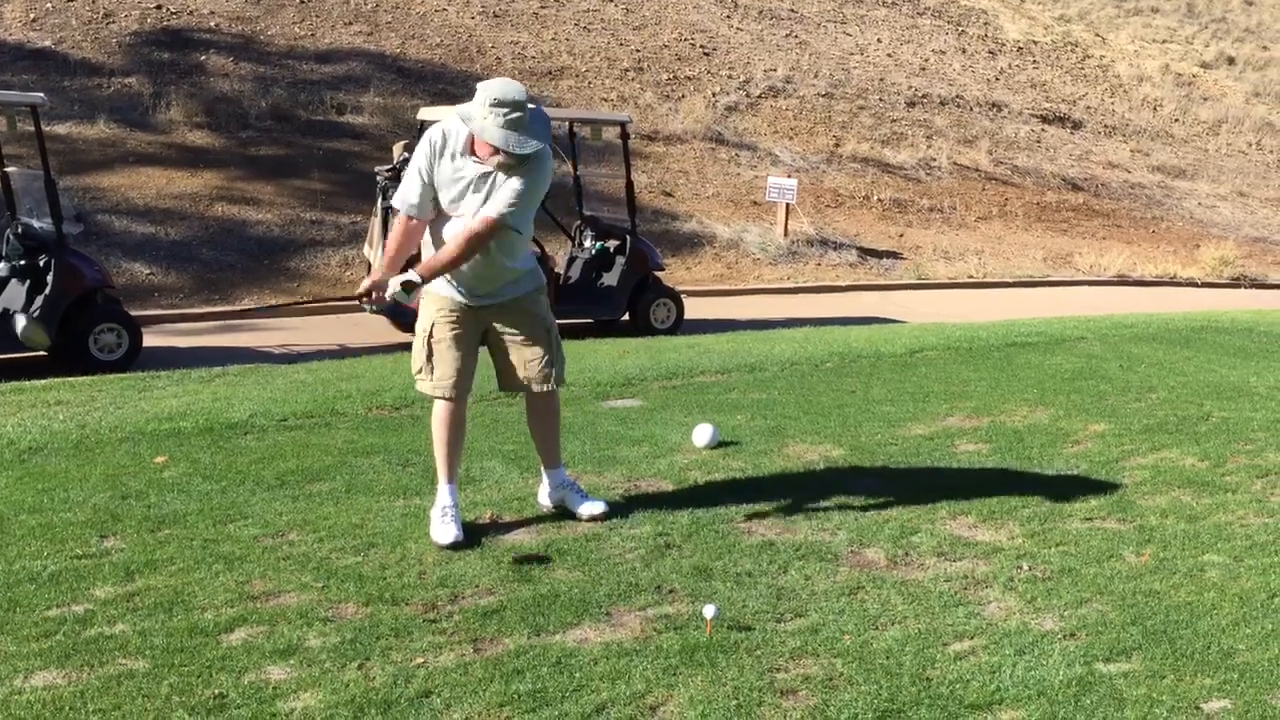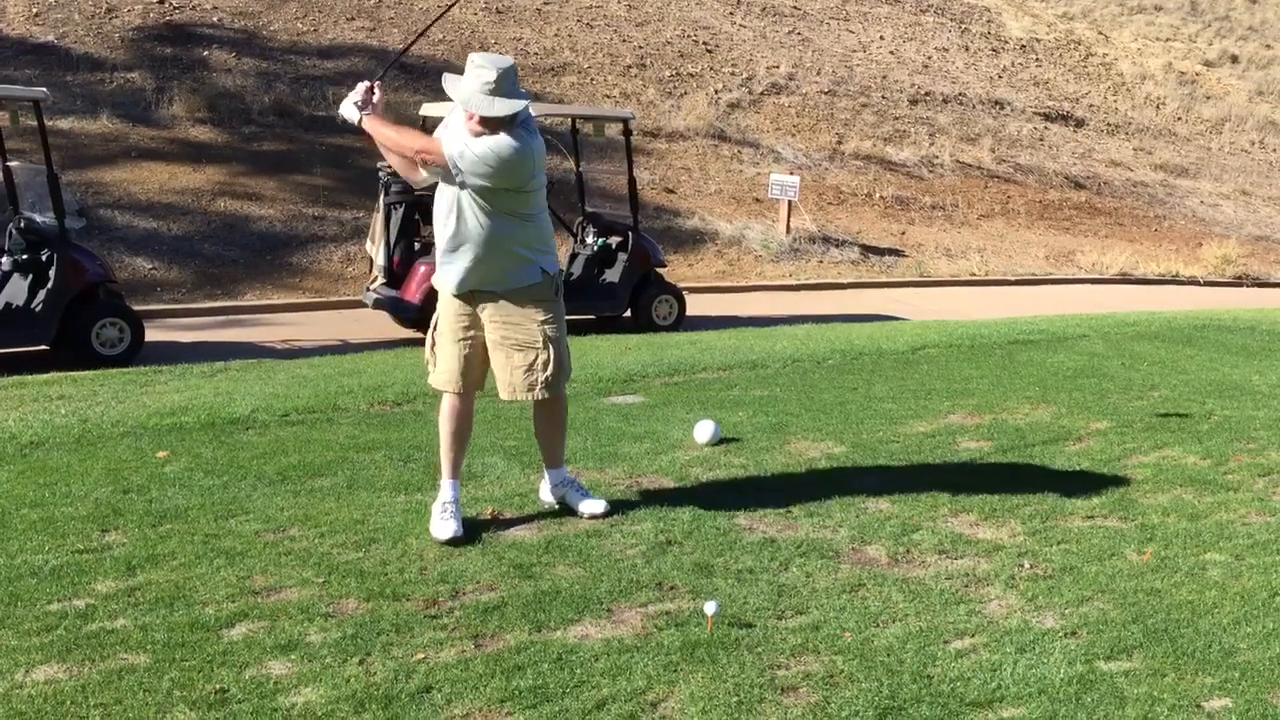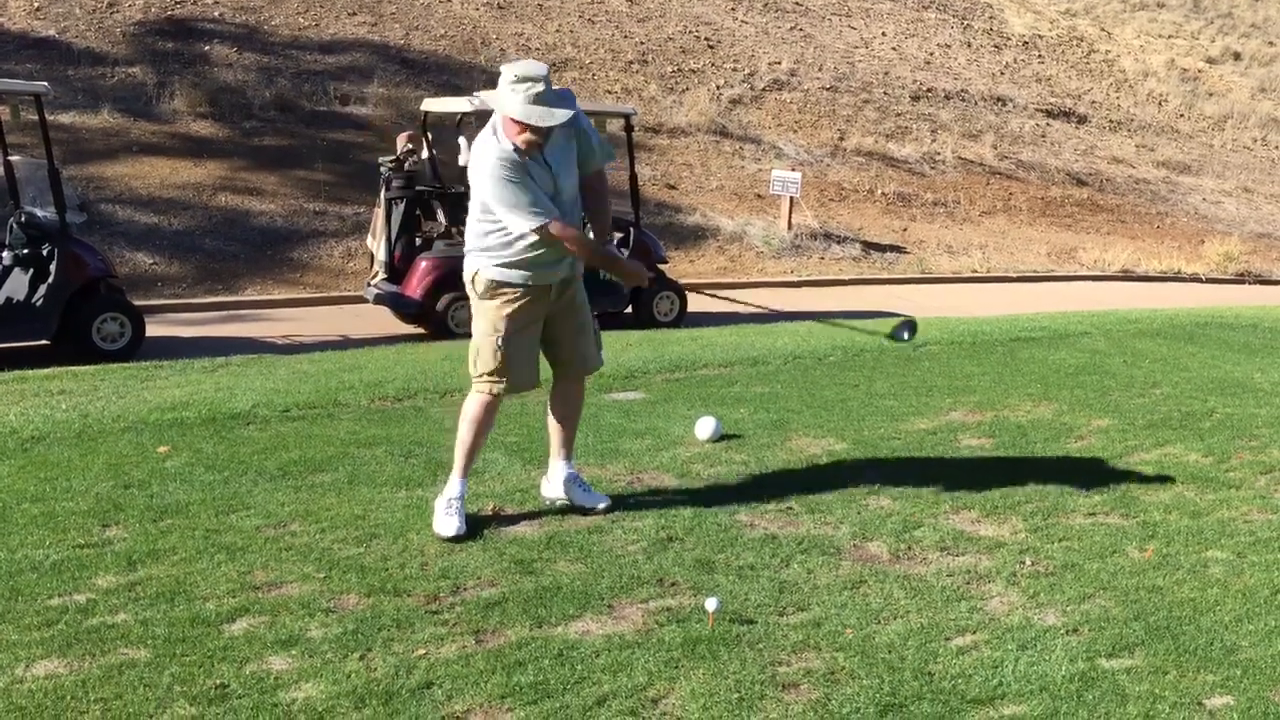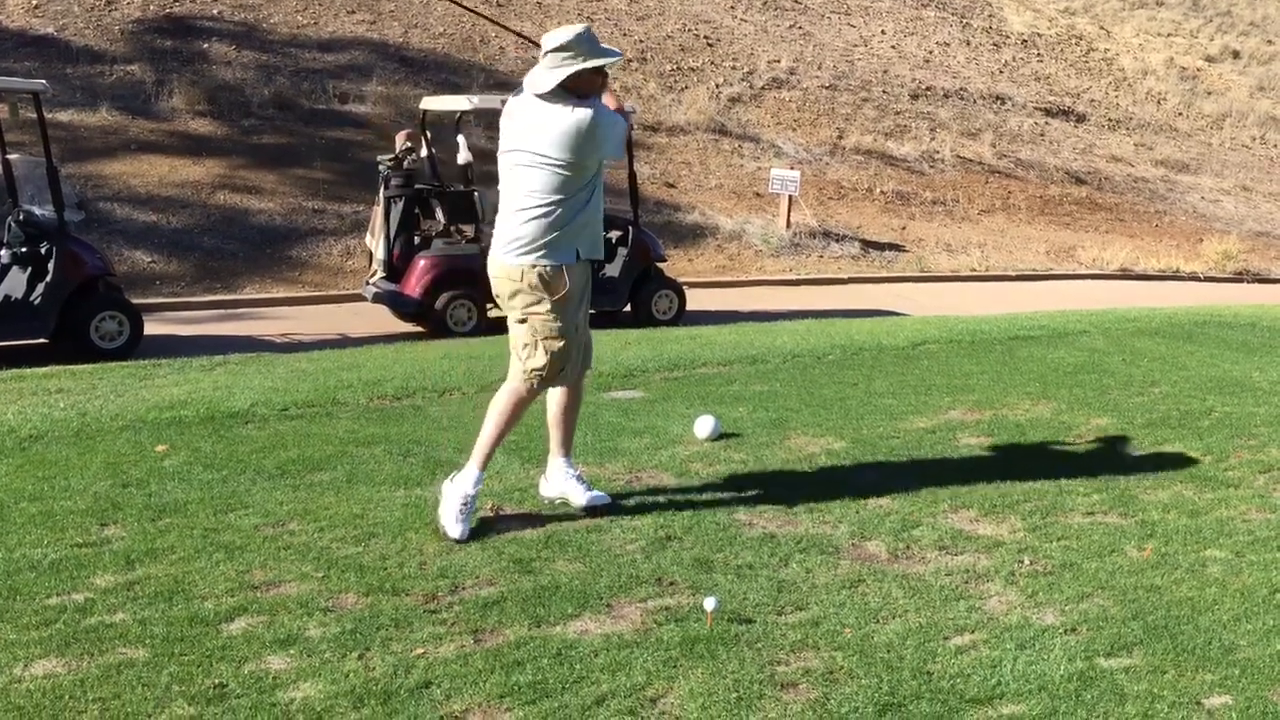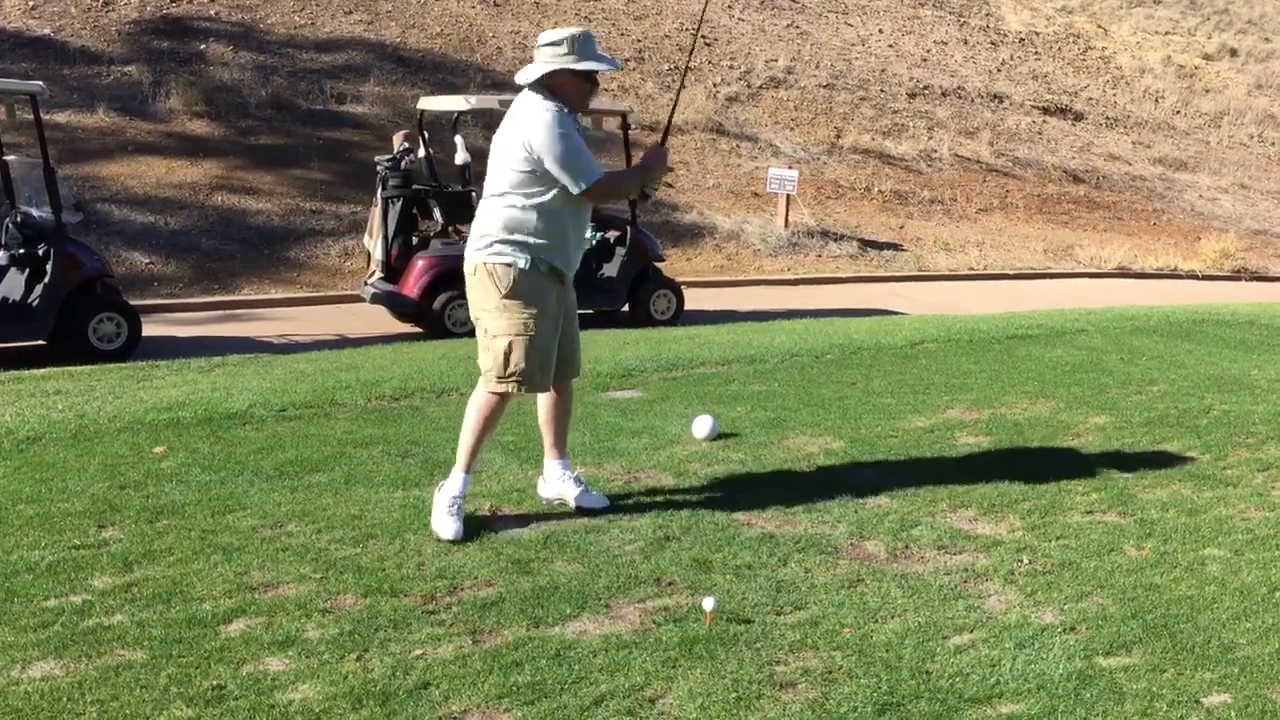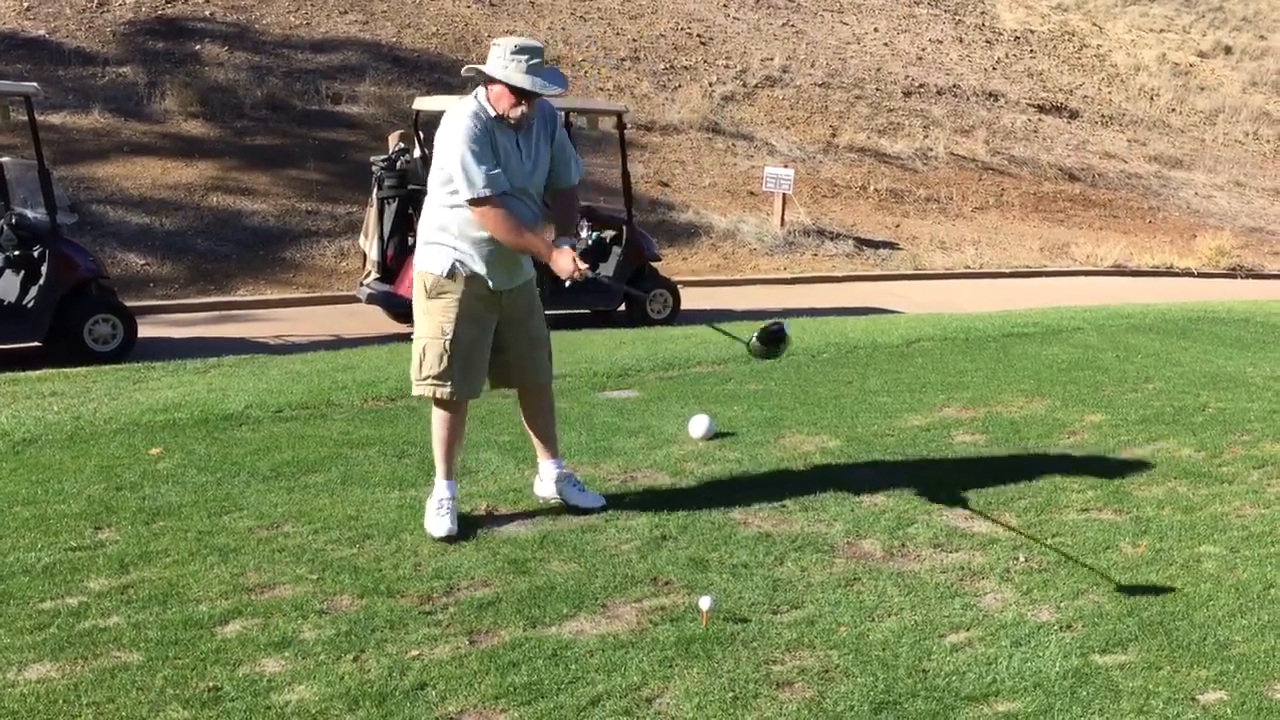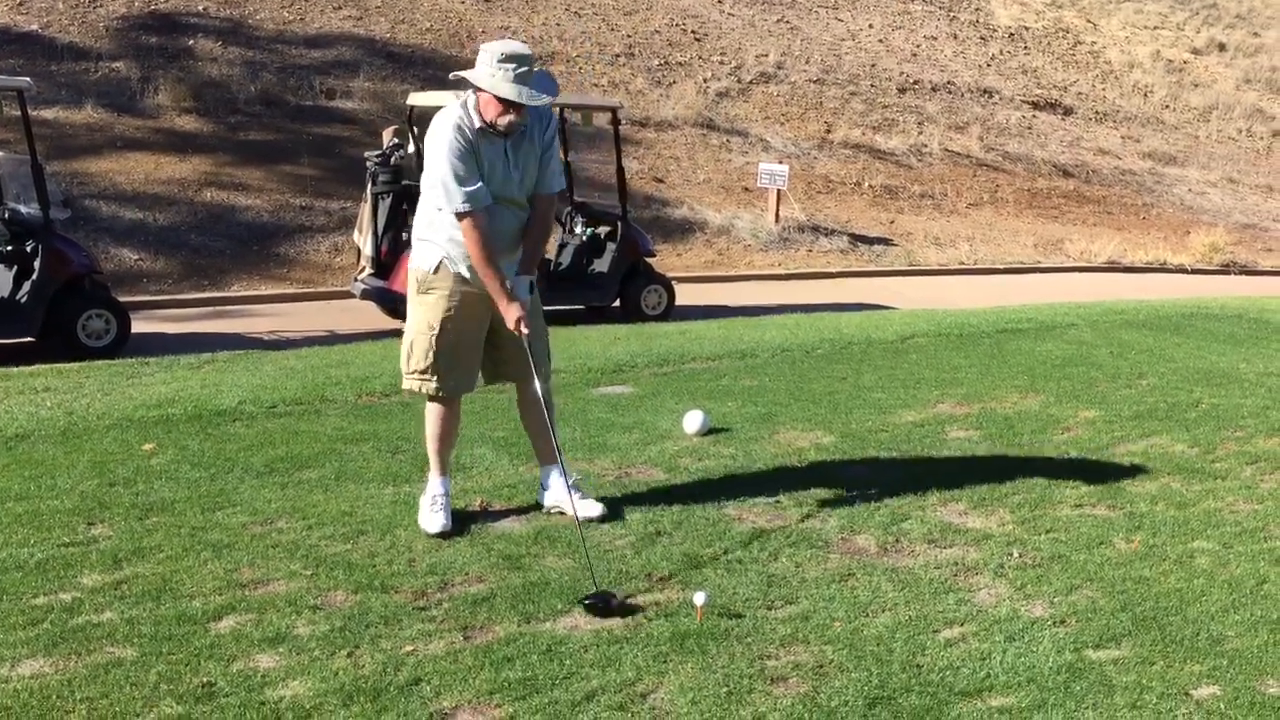
dt=0.4s
person 1, frame 1
left shoulder: (534, 159)
right shoulder: (439, 141)
left elbow: (479, 231)
right elbow: (411, 217)
left wrist: (416, 276)
right wrist: (385, 270)
left hip: (515, 287)
right hip: (447, 289)
left knee: (541, 384)
right knee: (449, 392)
left ankle: (556, 483)
right ankle: (446, 499)
person 1, frame 2
left shoulder: (514, 148)
right shoulder: (459, 121)
left elbow: (421, 148)
right elbow: (418, 172)
left wrist: (364, 117)
right wrist: (373, 118)
left hip: (523, 287)
right hip: (461, 283)
left knee: (548, 388)
right knee: (457, 388)
left ankle: (556, 480)
right ankle: (448, 494)
person 1, frame 3
left shoulder: (568, 124)
right shoulder: (491, 153)
left elbow: (594, 179)
right elbow: (551, 228)
left wrist: (600, 246)
right wrist: (615, 263)
left hip: (564, 272)
right hip: (502, 278)
left knee: (573, 371)
right knee: (491, 386)
left ankle: (560, 475)
right ankle: (454, 492)
person 1, frame 4
left shoulder: (520, 105)
right shoulder: (586, 122)
right elbow: (617, 122)
left wrist: (595, 94)
right wrist: (606, 94)
left hip: (542, 262)
right hip: (542, 268)
left knee: (570, 370)
right knee: (530, 378)
left ankle: (559, 472)
right ankle: (466, 482)
person 1, frame 5
left shoulder: (542, 108)
right shoulder: (545, 118)
left elbow: (582, 185)
right elbow: (596, 189)
left wrist: (637, 177)
right wrist: (647, 171)
left hip: (545, 265)
right hip: (510, 266)
left knee: (559, 373)
right knee: (502, 380)
left ankle: (556, 473)
right ankle: (455, 486)
person 1, frame 6
left shoulder: (545, 118)
right shoulder: (464, 124)
left elbow: (564, 187)
right elbow: (487, 210)
left wrist: (563, 240)
right wrist: (550, 252)
left hip: (514, 272)
right hip: (455, 270)
left knee: (534, 376)
right knee: (451, 387)
left ankle: (552, 474)
right ankle: (443, 492)
person 1, frame 7
left shoulder: (541, 120)
right shoulder: (451, 131)
left elbow: (544, 204)
right elbow: (471, 224)
left wrist: (524, 278)
right wrist: (502, 300)
left hip: (512, 270)
right hip: (449, 269)
left knee: (533, 375)
right knee: (443, 385)
left ankle: (553, 482)
right ankle: (437, 488)
